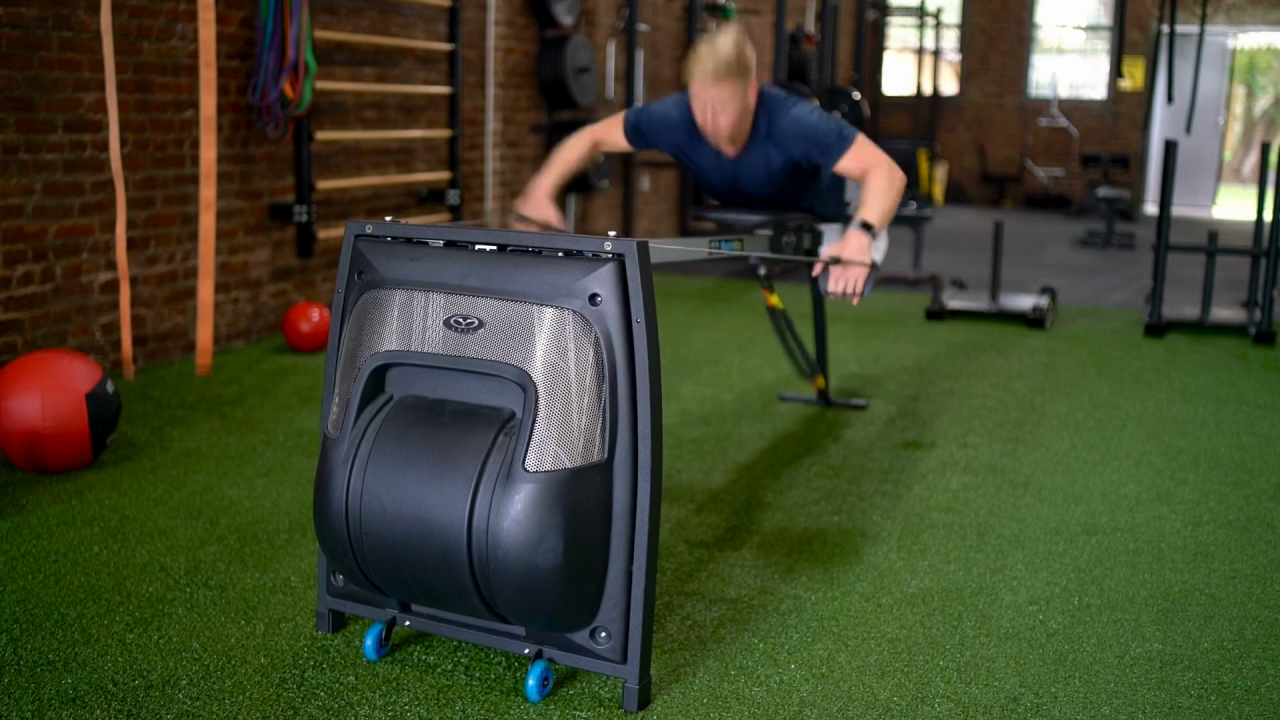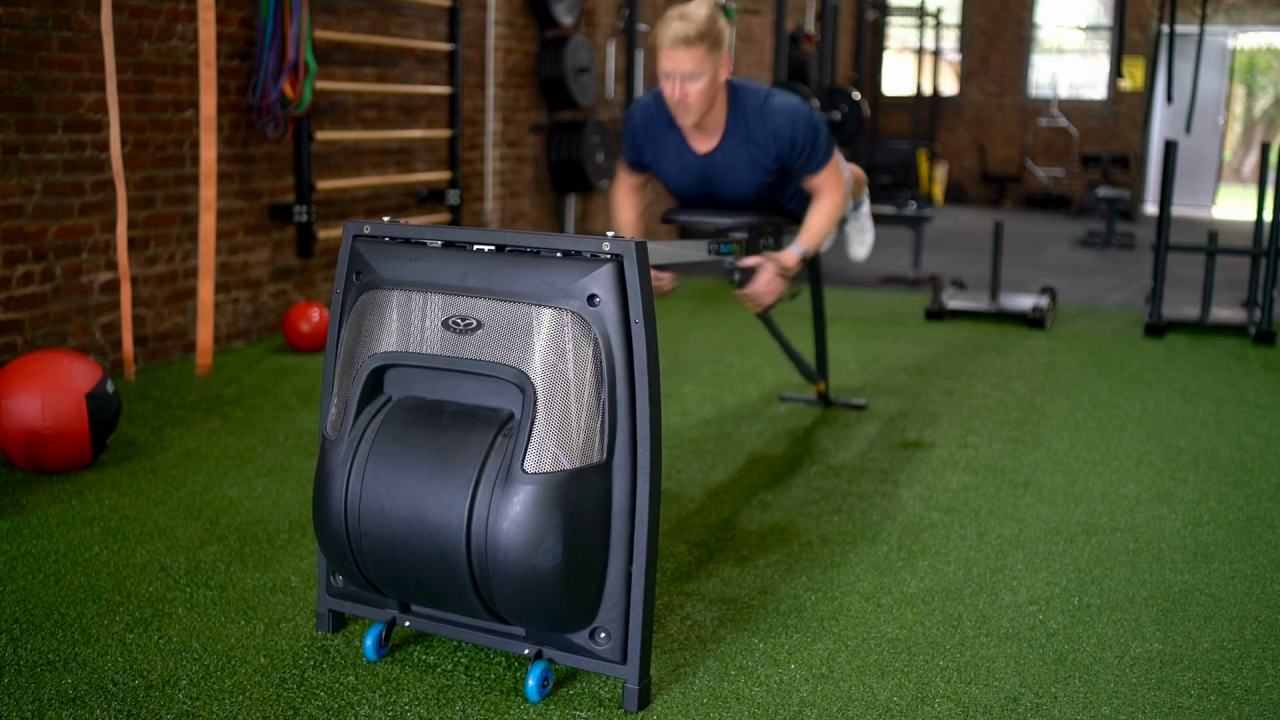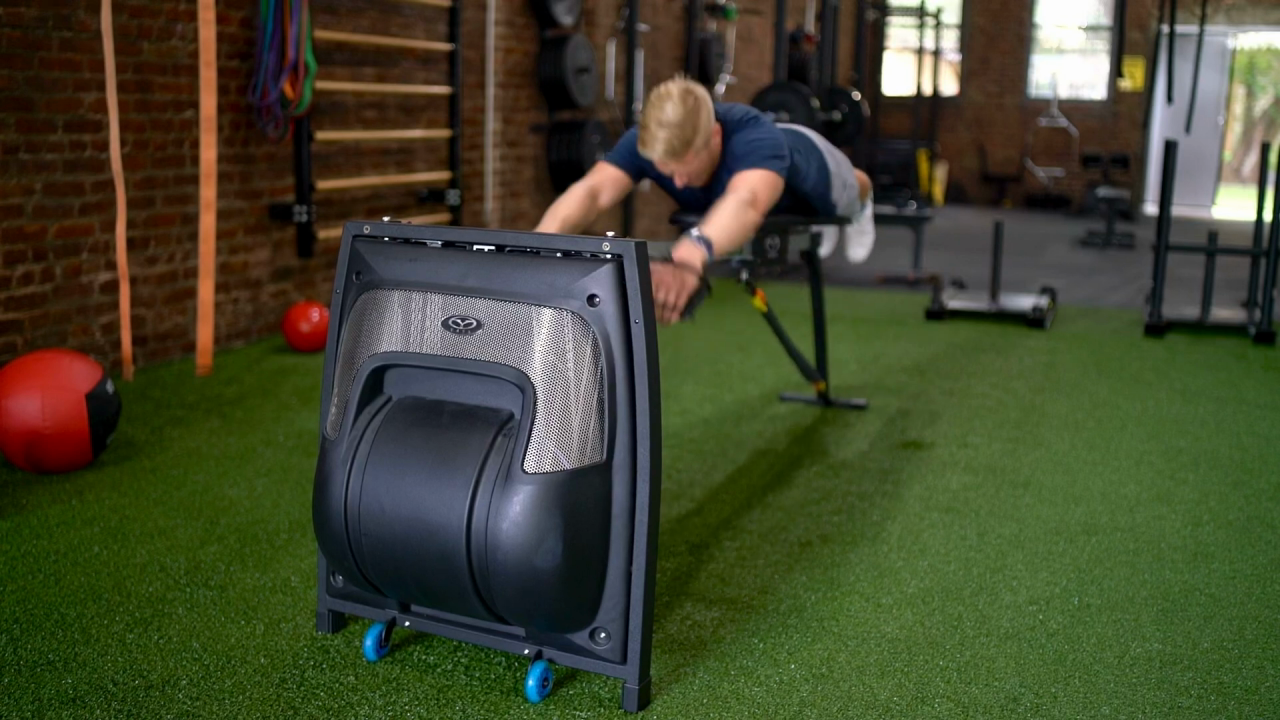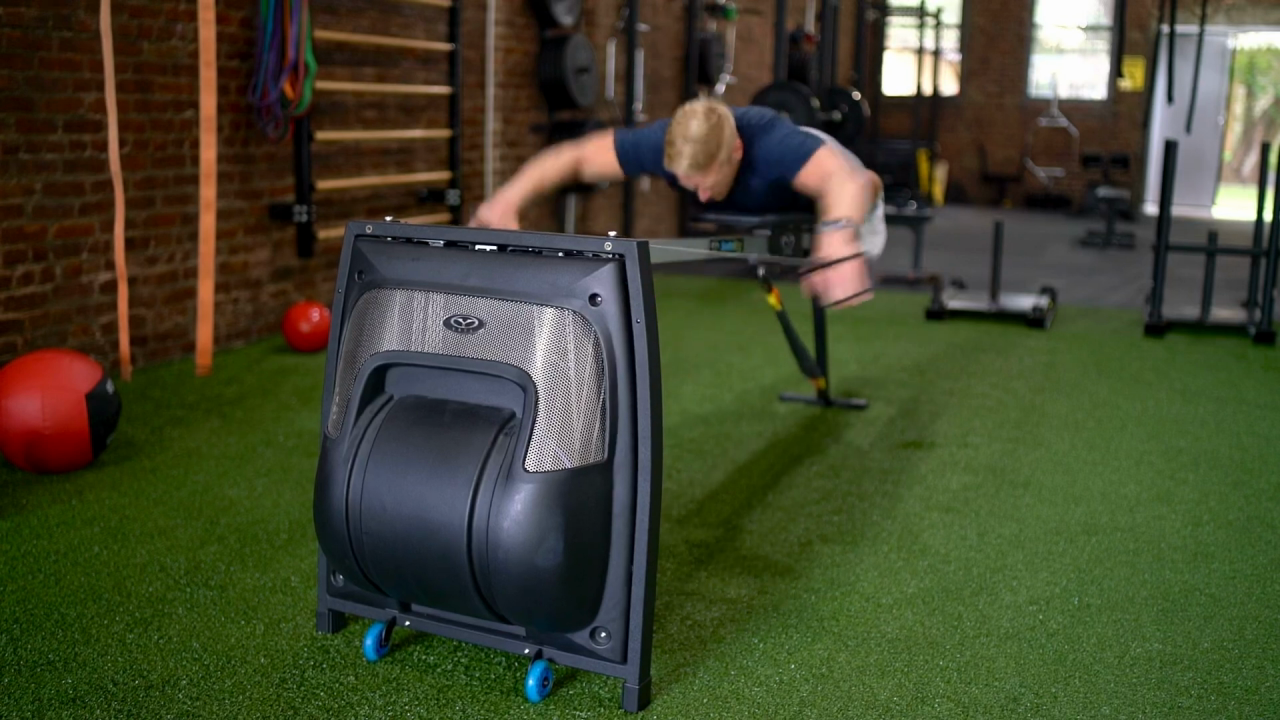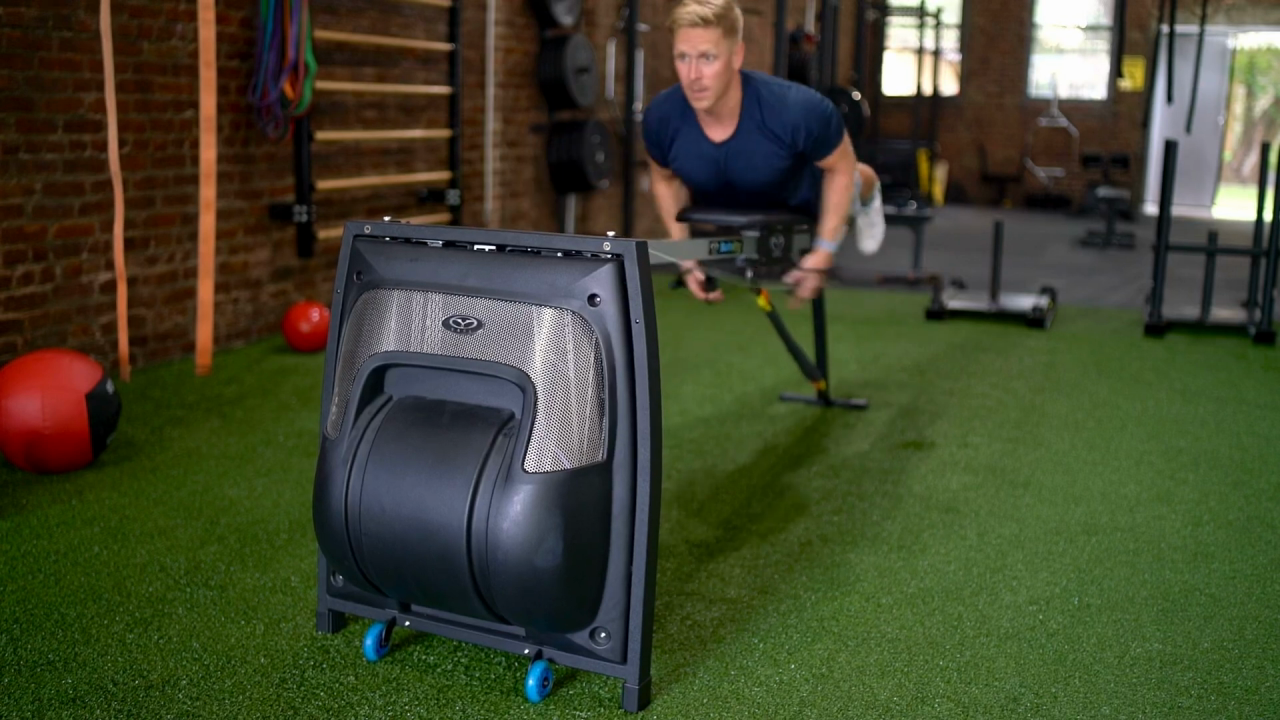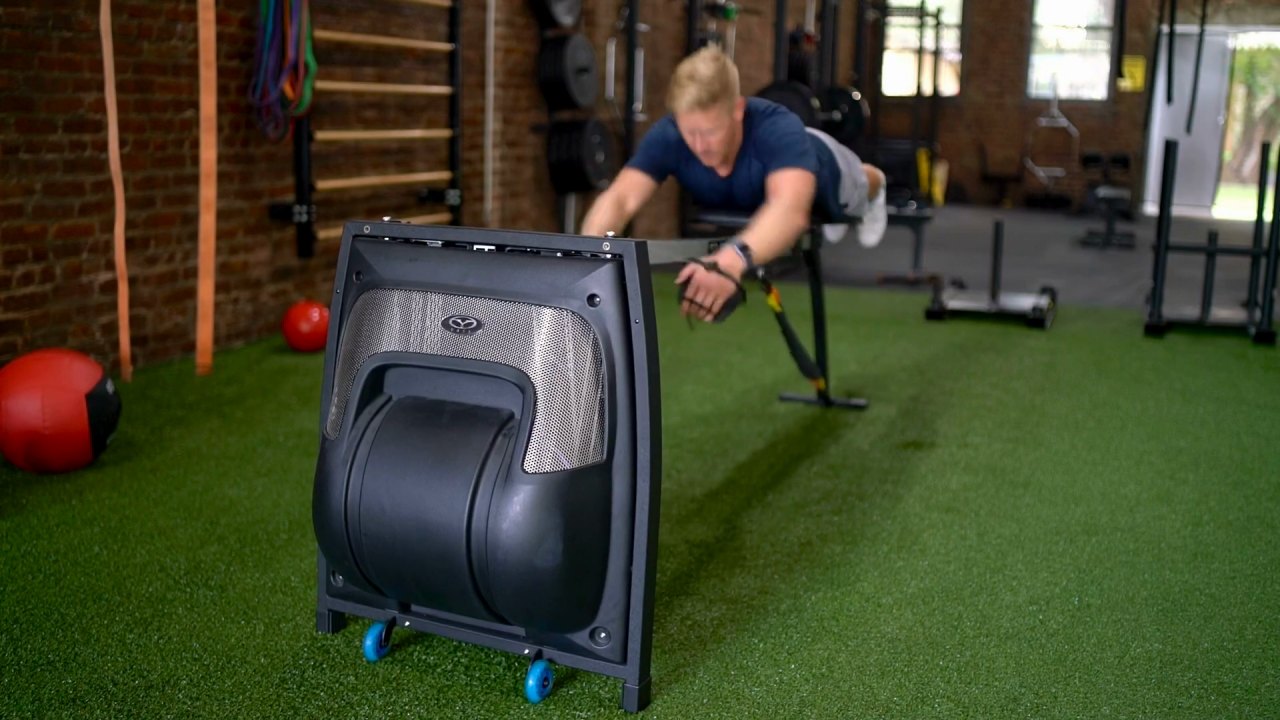
dt=0.4s
person 1, frame 1
left shoulder: (794, 123)
right shoulder: (673, 116)
left elbow: (886, 173)
right elbow: (594, 136)
left wrist: (860, 235)
right wrist: (542, 189)
left hip: (811, 202)
right hip: (750, 212)
left ankle: (843, 222)
person 1, frame 2
left shoulder: (782, 117)
right shoulder: (644, 119)
left elbow: (830, 190)
right elbow: (629, 183)
left wrist: (792, 257)
left hip: (794, 203)
left ankle: (856, 192)
person 1, frame 3
left shoulder: (756, 141)
right shoulder: (647, 142)
left elbow: (747, 203)
right elbow: (592, 190)
left wrist: (691, 253)
left hip: (805, 165)
left knee: (844, 196)
left ankle: (860, 197)
person 1, frame 4
left shoulder: (774, 144)
right shoulder: (667, 141)
left elbow: (842, 179)
right elbow: (575, 155)
left wrist: (839, 236)
right wrist: (505, 201)
left hip: (812, 160)
left ankle: (871, 202)
person 1, frame 5
left shoulder: (794, 108)
right shoulder: (662, 115)
left elbow: (840, 167)
right elbow: (666, 178)
left wrist: (825, 250)
left hip: (804, 197)
left ankle: (868, 191)
person 1, frame 6
left shoulder: (779, 133)
right shoulder: (668, 136)
left elbow: (789, 209)
right elbow: (619, 198)
left wrist: (731, 261)
left hip: (817, 173)
